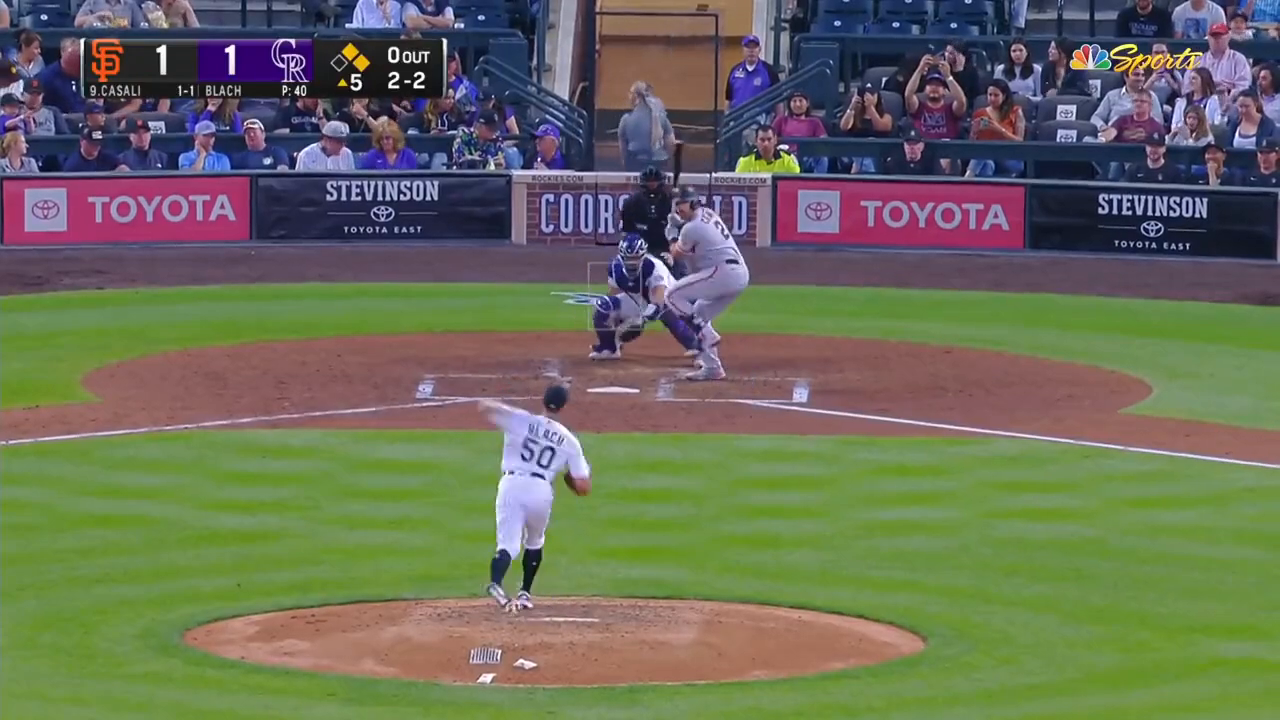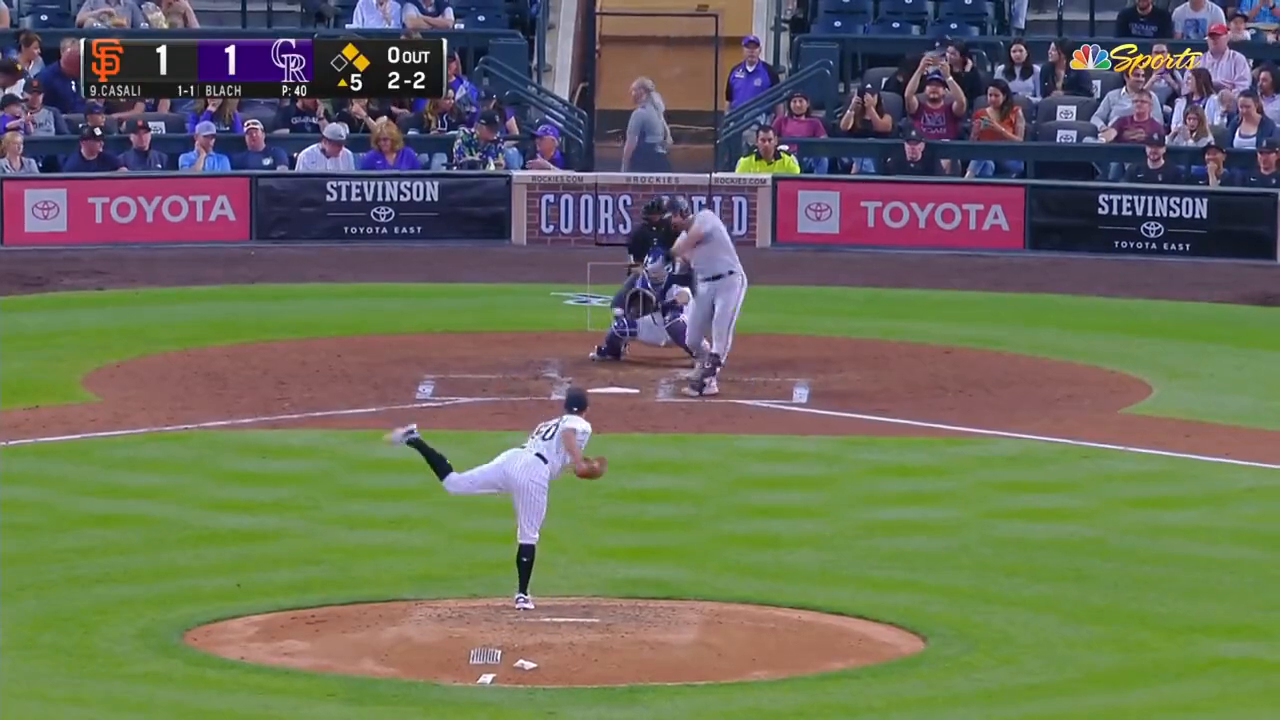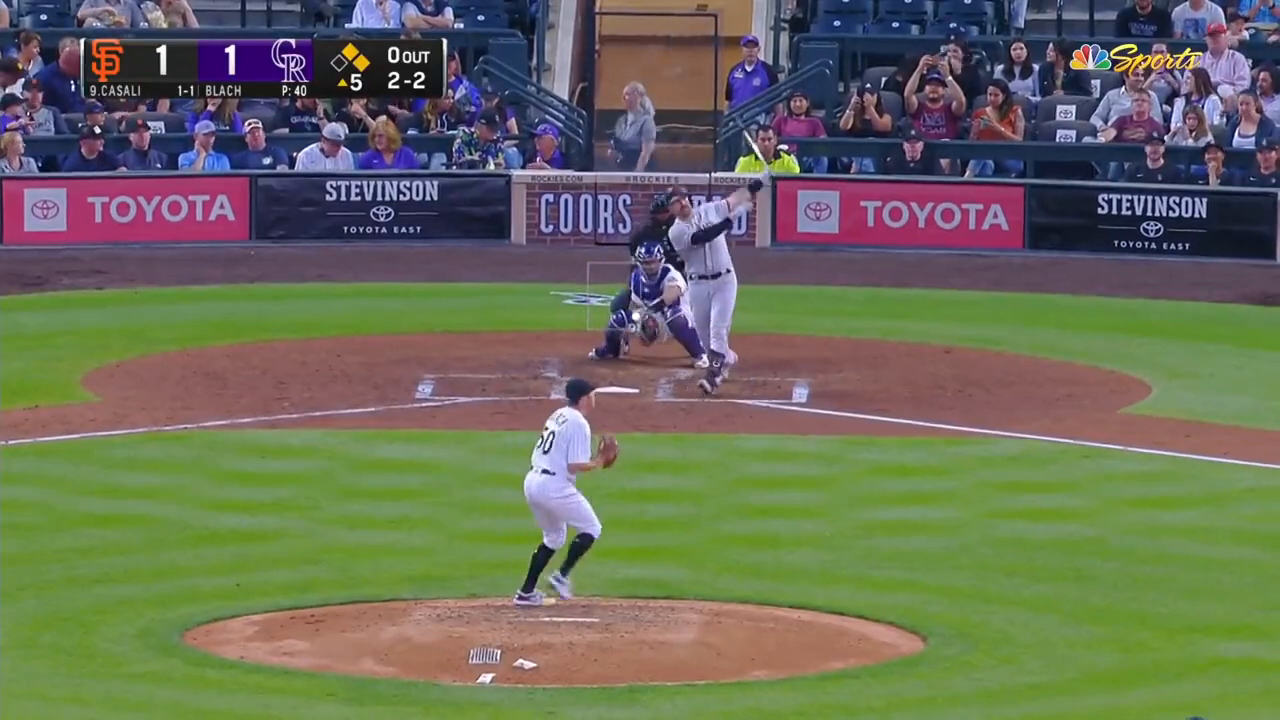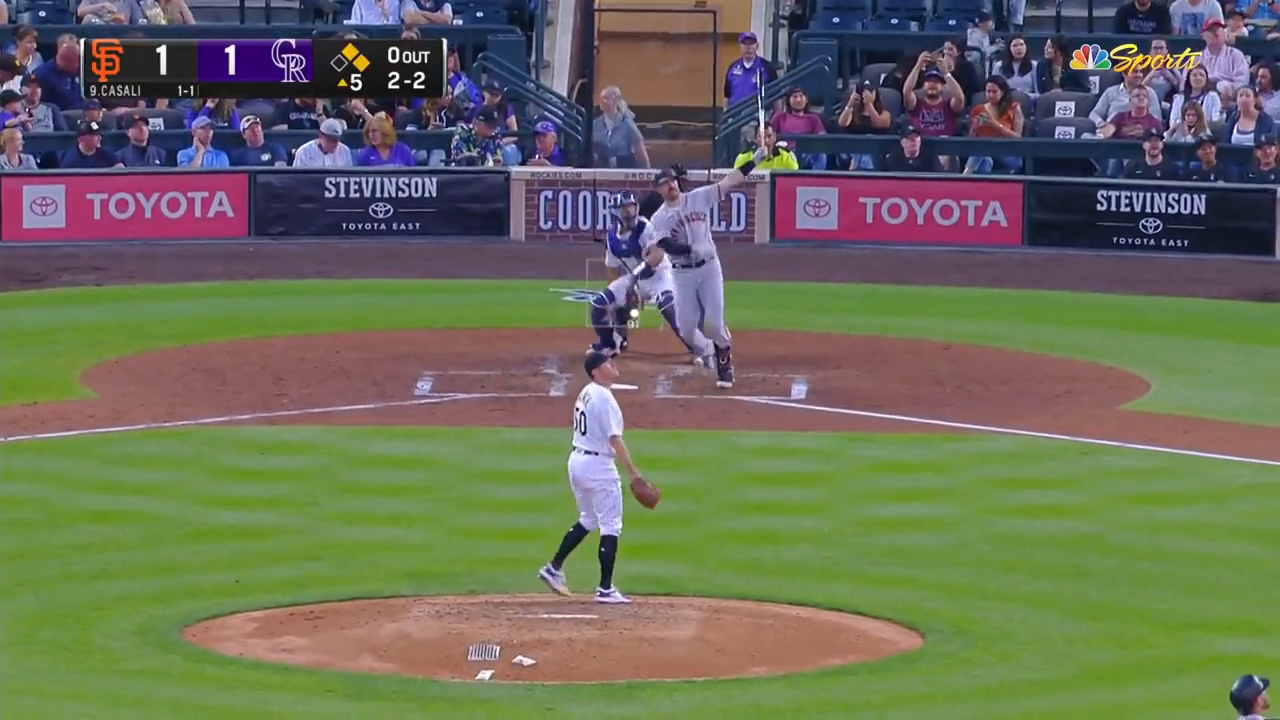
dt=0.4s
person 1, frame 1
left shoulder: (522, 419)
right shoulder: (569, 440)
left elbow: (486, 407)
right elbow: (584, 487)
right wrist: (576, 480)
left hip: (512, 487)
right hip: (540, 493)
left knee: (508, 545)
right knee: (534, 543)
left ankle: (496, 583)
right ankle: (525, 593)
person 1, frame 2
left shoulder: (553, 422)
right shoulder: (582, 426)
right elbow: (568, 436)
right wrist: (580, 462)
left hip: (511, 462)
right hip: (532, 476)
left knee: (454, 483)
right knee: (528, 537)
left ankle: (413, 439)
right ankle: (522, 595)
person 1, frame 3
left shoulder: (558, 415)
right shoulder: (579, 424)
right elbow: (576, 466)
right wrist: (599, 462)
left hip: (533, 481)
right hip: (554, 486)
left knee: (552, 539)
right knee: (590, 528)
left ankle: (526, 592)
right ankle: (561, 575)
person 1, frame 4
left shoulder: (587, 393)
right shoulder: (604, 398)
right elbow: (615, 441)
right wrist: (634, 471)
left hip: (577, 461)
right hip: (597, 465)
left knee: (587, 520)
right knee: (611, 526)
left ankle: (553, 567)
right ankle: (605, 589)
person 2, frame 1
left shoulder: (691, 228)
right shoulder: (708, 213)
left elbow: (676, 253)
left wrist: (672, 233)
right wrist: (679, 225)
left hip: (724, 272)
right hip: (740, 273)
left knee: (673, 294)
right knee: (700, 315)
left ankle: (704, 336)
right ankle: (712, 367)
person 2, frame 2
left shoulder: (706, 216)
right shoulder: (682, 238)
left elbow: (680, 248)
left hip: (731, 282)
right hip: (705, 286)
left knee: (720, 334)
right knee: (692, 338)
left ankle: (708, 382)
right ankle: (708, 364)
person 2, frame 3
left shoulder: (708, 209)
right shoulder: (676, 231)
left elbow: (735, 199)
right elbow: (703, 236)
left wrist: (759, 182)
right wrist: (731, 218)
left hip: (725, 280)
right hip: (699, 285)
left knee: (718, 330)
right knee: (706, 336)
left ankle: (713, 377)
right ankle: (725, 359)
person 2, frame 4
left shoulder: (699, 197)
right shoulder: (659, 218)
left elbow: (729, 181)
right elbow: (666, 246)
left wrist: (754, 161)
right wrist: (693, 248)
left hip: (709, 268)
right hip: (682, 274)
left knee: (715, 323)
right knee: (686, 328)
left ankle: (725, 366)
right ankle: (708, 353)
